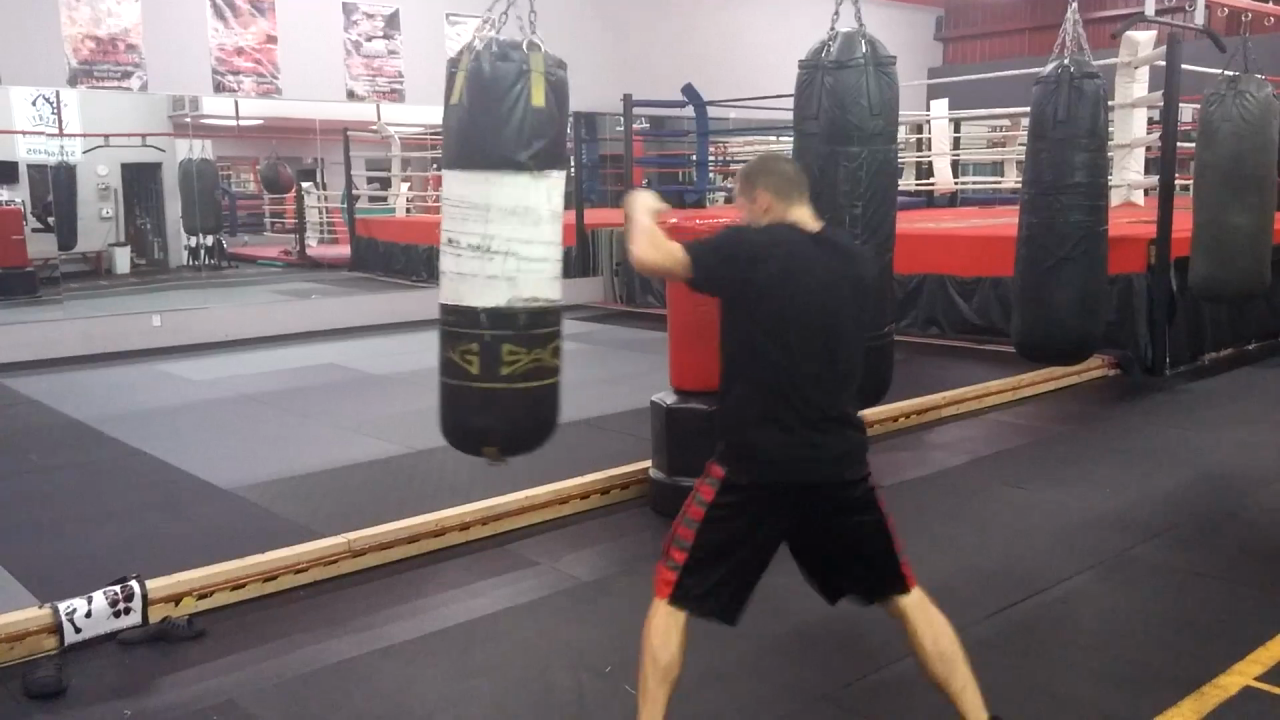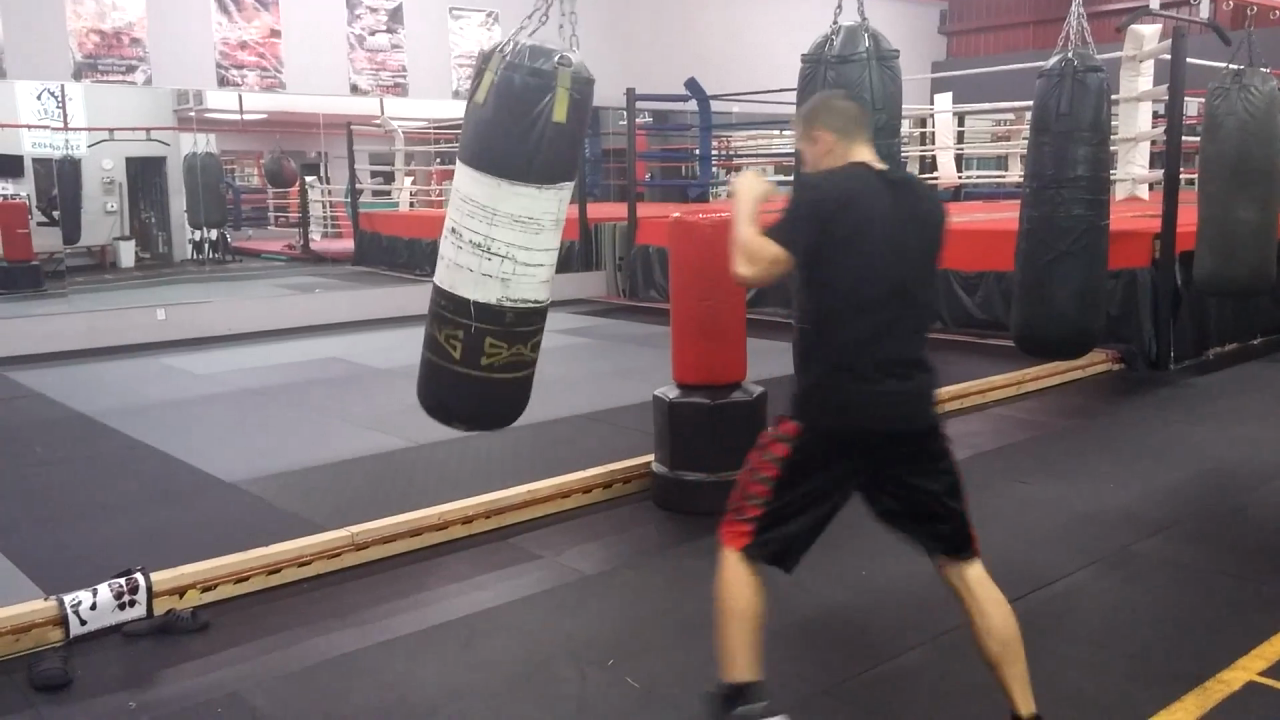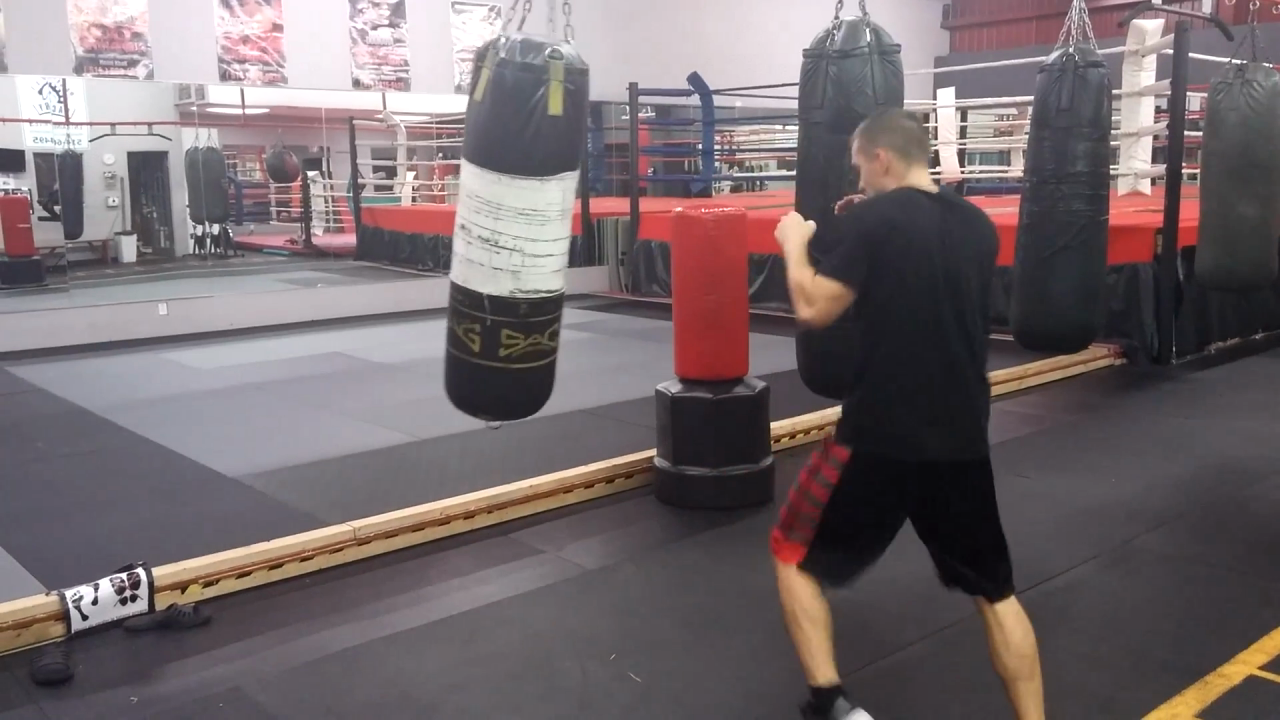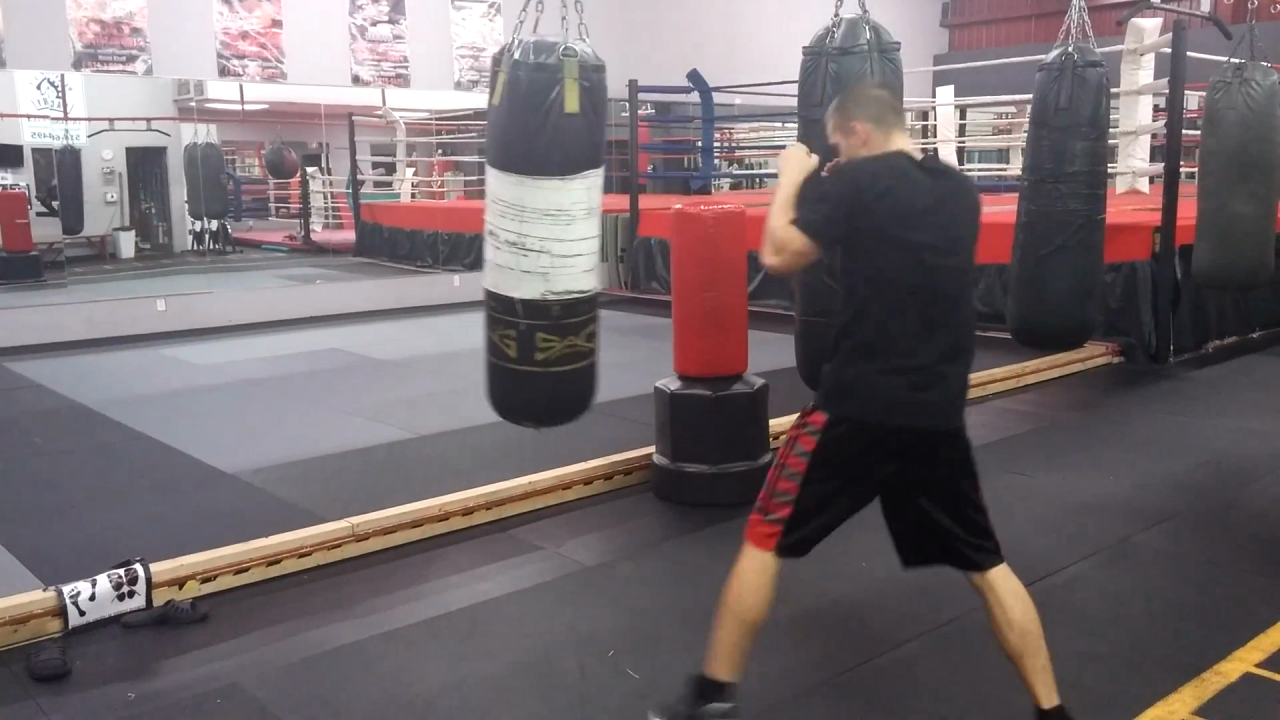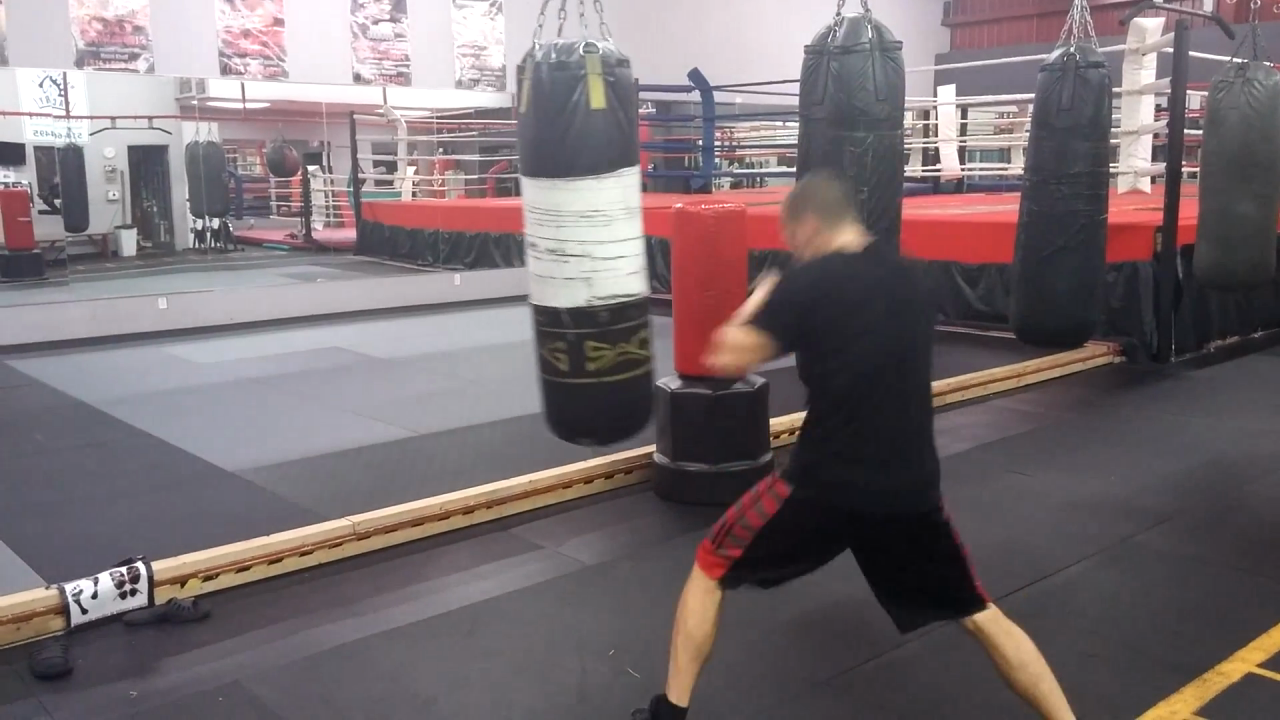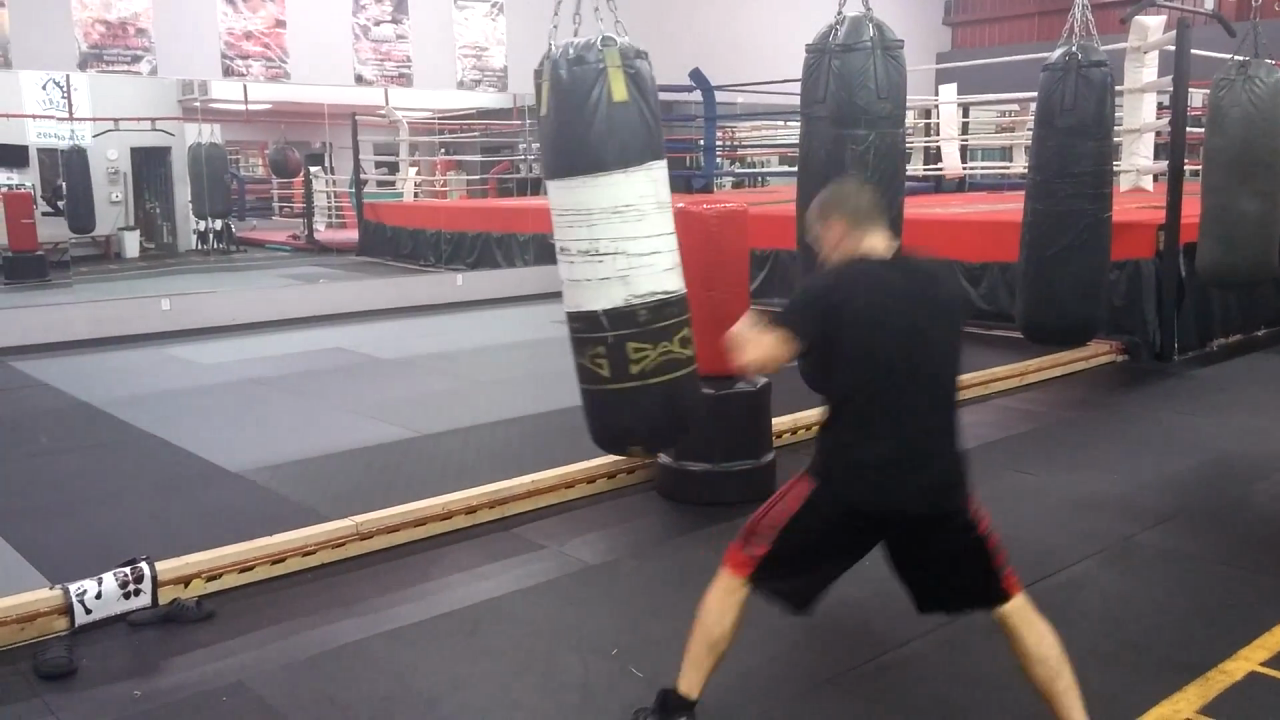
dt=0.2s
person 1, frame 1
left shoulder: (750, 249)
right shoulder: (854, 261)
left elbow: (647, 256)
left wrist: (641, 205)
left hip: (754, 465)
right hip: (840, 465)
left knee: (674, 594)
right knee: (905, 597)
person 1, frame 2
left shoulder: (823, 194)
right shoulder: (925, 202)
left elbow: (753, 268)
left wrist: (747, 197)
left hip: (830, 414)
right hip: (910, 415)
left knee: (739, 543)
right knee: (965, 566)
person 1, frame 3
left shoulder: (872, 220)
right shoulder: (978, 226)
left elbow: (814, 309)
left wrist: (792, 242)
left hip: (877, 437)
right hip: (962, 442)
left knee: (794, 557)
right knee: (995, 595)
person 1, frame 4
left shoulder: (856, 181)
right shoulder: (959, 191)
left elbow: (778, 255)
left wrist: (792, 179)
left hip: (859, 406)
right hip: (937, 413)
left knee: (764, 540)
right knee: (986, 566)
person 1, frame 5
left shoulder: (806, 285)
right shoulder: (910, 282)
left elbow: (728, 359)
left wrist: (756, 302)
left hip: (823, 484)
right hip: (911, 488)
left knee: (711, 567)
right knee: (978, 613)
person 1, frame 6
left shoulder: (832, 288)
right shoulder: (945, 287)
left elbow: (758, 359)
left wrist: (747, 330)
left hip: (846, 484)
right hip: (938, 488)
left knee: (735, 572)
right knee: (1009, 603)
